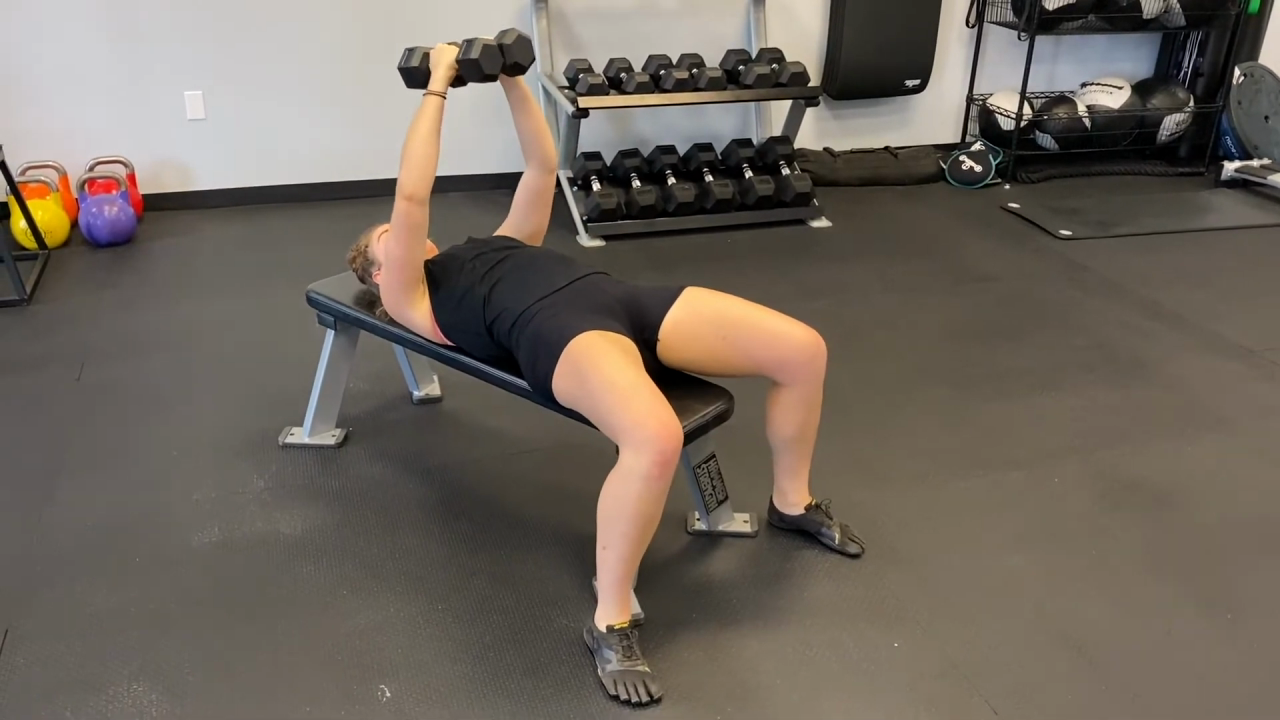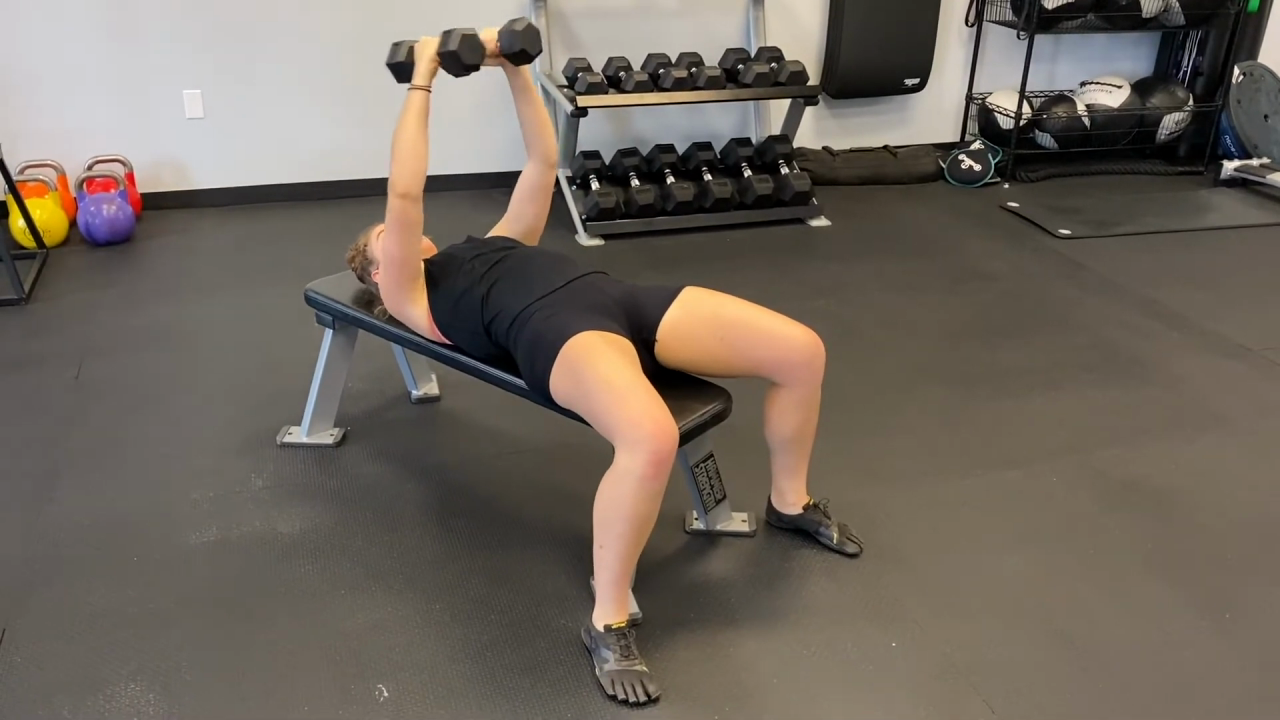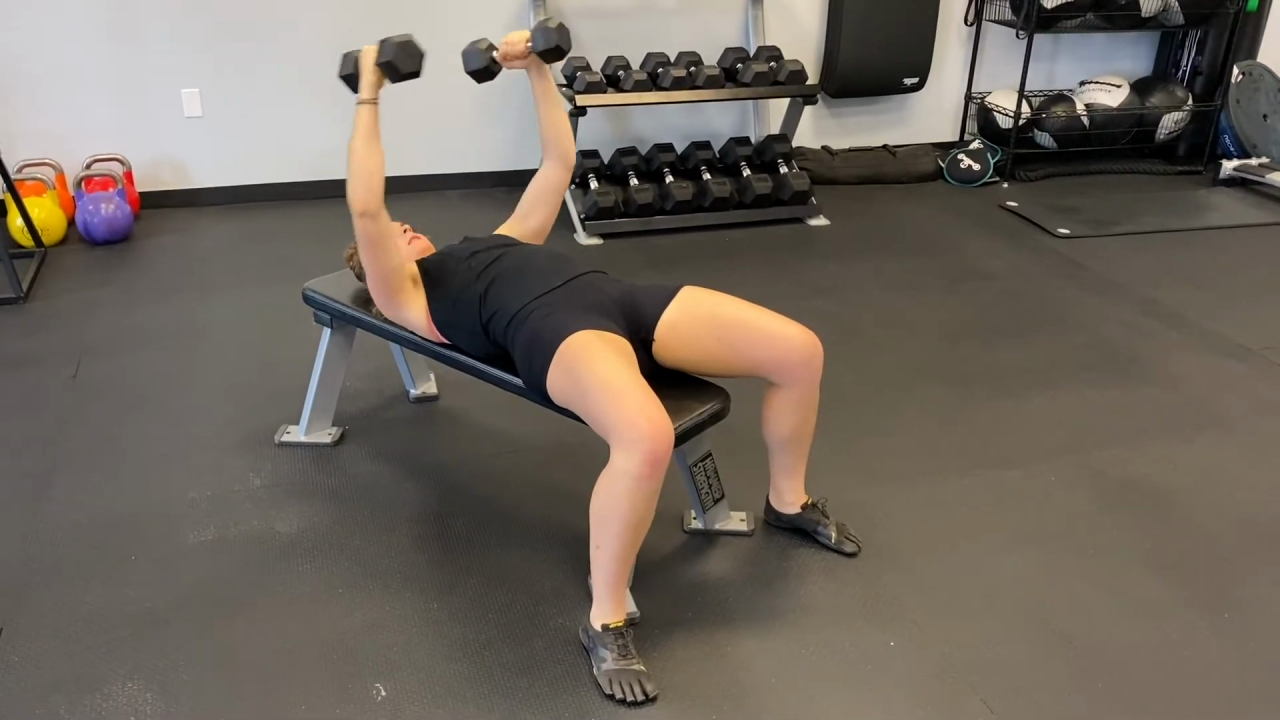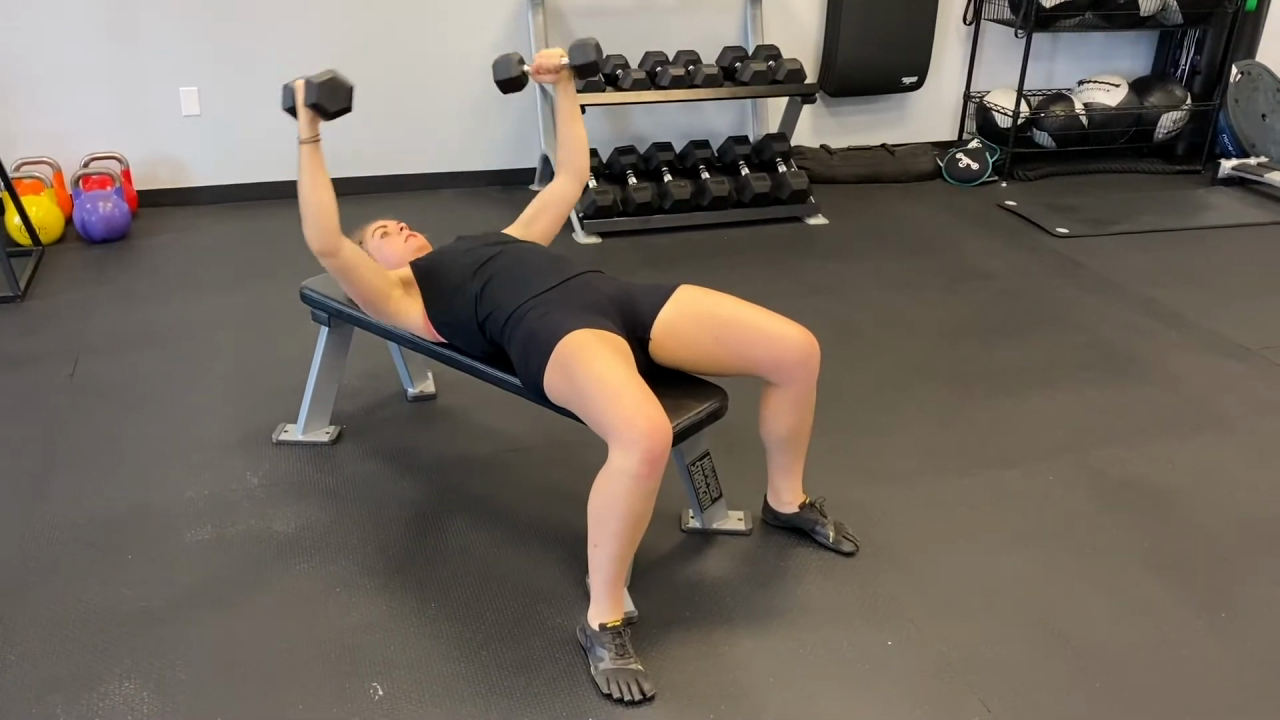
dt=0.3s
person 1, frame 1
left shoulder: (496, 245)
right shoulder: (409, 295)
left elbow: (542, 167)
right elbow: (411, 194)
left wrist: (510, 79)
right wrist: (437, 86)
left hip: (620, 298)
right hip: (555, 328)
left knee: (803, 350)
right knee: (656, 439)
left ankle: (792, 503)
right ankle: (610, 623)
person 1, frame 2
left shoulder: (491, 246)
right shoulder: (408, 295)
left elbow: (543, 162)
right elbow: (402, 194)
left wrist: (512, 69)
right wrist: (422, 83)
left hip: (619, 299)
right hip: (552, 330)
left knee: (803, 351)
right knee: (651, 439)
left ankle: (790, 502)
right ankle: (607, 624)
person 1, frame 3
left shoulder: (497, 243)
right shoulder: (405, 298)
left elbow: (558, 162)
right elbow: (365, 209)
left wrist: (536, 70)
right wrist: (369, 98)
left hip: (618, 298)
right hip: (550, 327)
left knee: (800, 351)
right knee: (646, 440)
left ankle: (789, 501)
right ankle: (605, 624)
person 1, frame 4
left shoulder: (494, 239)
right shoulder: (400, 295)
left elbow: (571, 178)
right elbow: (328, 247)
left wrist: (563, 90)
right wrist: (309, 133)
left hip: (616, 295)
right hip: (549, 326)
left knee: (797, 351)
right knee: (645, 438)
left ankle: (786, 500)
right ankle: (602, 622)
